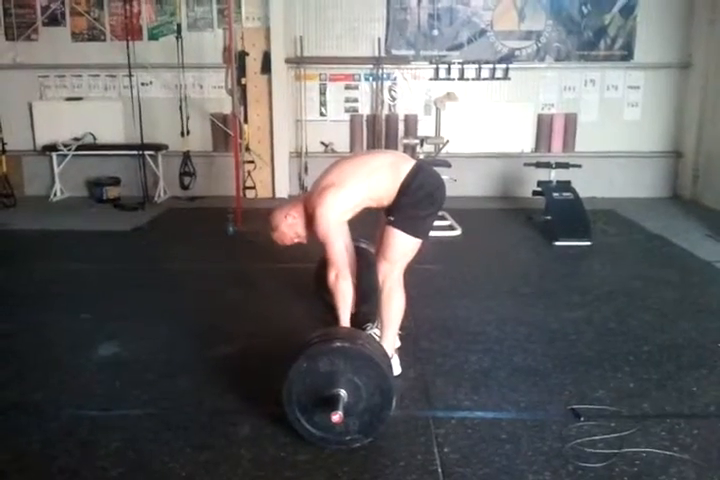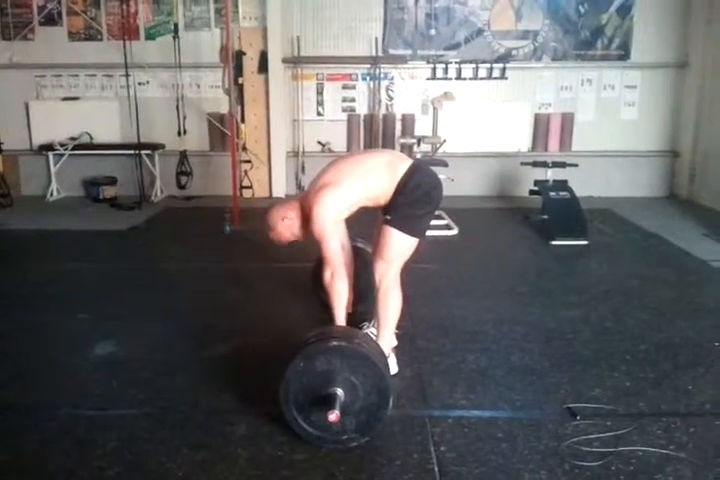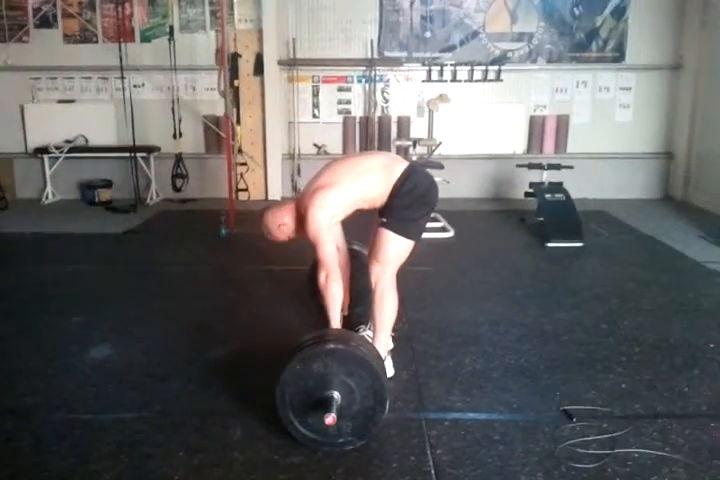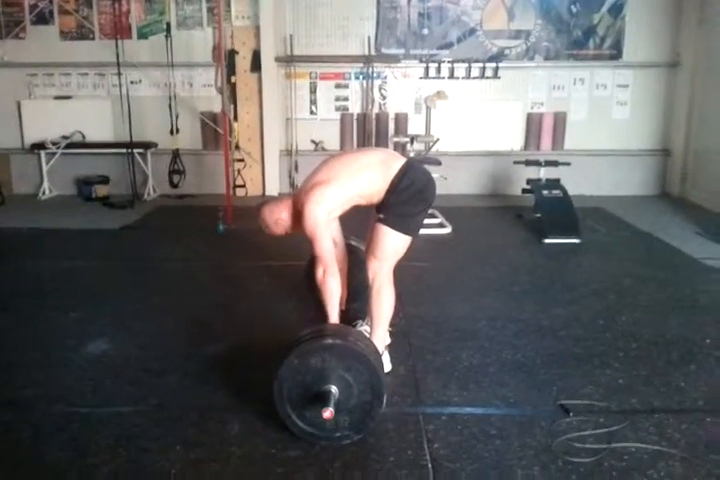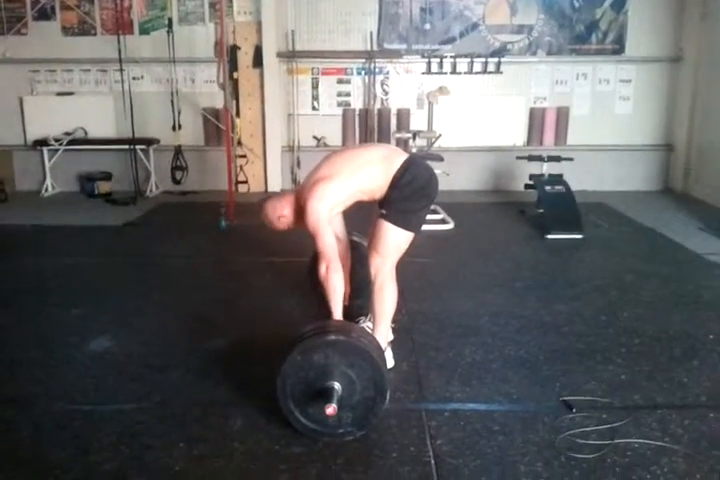
dt=0.1s
person 1, frame 1
left shoulder: (322, 213)
right shoulder: (320, 198)
left elbow: (339, 274)
right elbow: (346, 247)
left wrist: (345, 328)
right wrist: (351, 297)
left hip: (419, 189)
right hip: (414, 179)
left knee: (388, 272)
right knee: (384, 262)
left ankle: (386, 356)
right ankle: (386, 330)
person 1, frame 2
left shoulder: (318, 212)
right shoulder: (317, 197)
left elbow: (334, 273)
right elbow: (343, 246)
left wrist: (340, 326)
right wrist: (348, 295)
left hip: (416, 188)
right hip: (411, 179)
left knee: (385, 271)
right knee: (381, 262)
left ankle: (383, 355)
right ankle: (383, 329)
person 1, frame 3
left shoulder: (313, 214)
right shoulder: (314, 200)
left elbow: (329, 275)
right elbow: (339, 249)
left wrist: (335, 329)
right wrist: (345, 296)
left hip: (412, 190)
right hip: (407, 180)
left knee: (381, 274)
right knee: (377, 264)
left ankle: (380, 357)
right ankle: (379, 332)
person 1, frame 4
left shoulder: (310, 210)
right shoulder: (312, 196)
left elbow: (326, 270)
right elbow: (337, 243)
left wrist: (333, 323)
right wrist: (343, 290)
left hip: (410, 186)
right hip: (405, 177)
left knee: (378, 269)
right knee: (375, 260)
left ankle: (377, 352)
right ankle: (377, 328)
person 1, frame 5
left shoulder: (313, 206)
right shoulder: (315, 192)
left elbow: (330, 265)
right elbow: (340, 239)
left wrist: (337, 320)
right wrist: (346, 286)
left hip: (412, 182)
right hip: (408, 171)
left knee: (380, 265)
right knee: (377, 255)
left ankle: (379, 348)
right ankle: (379, 324)
